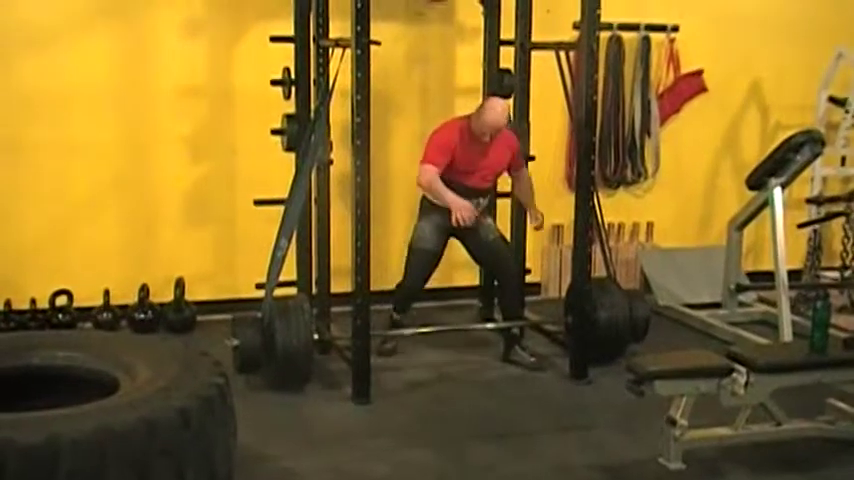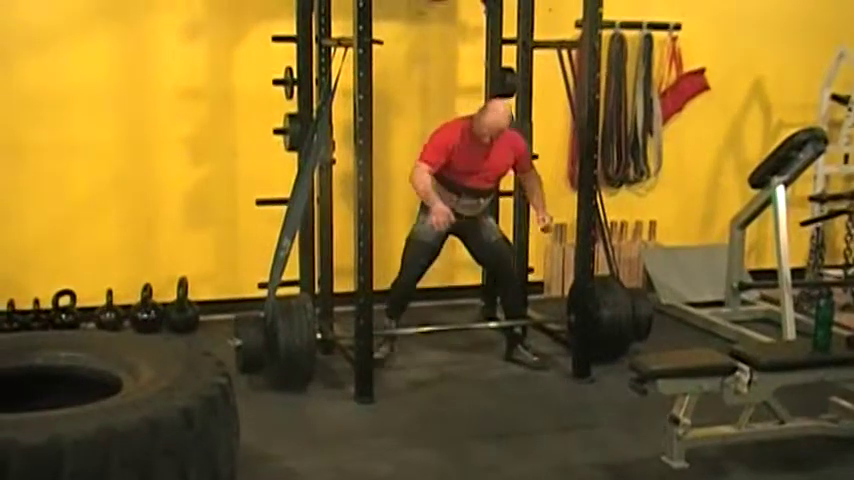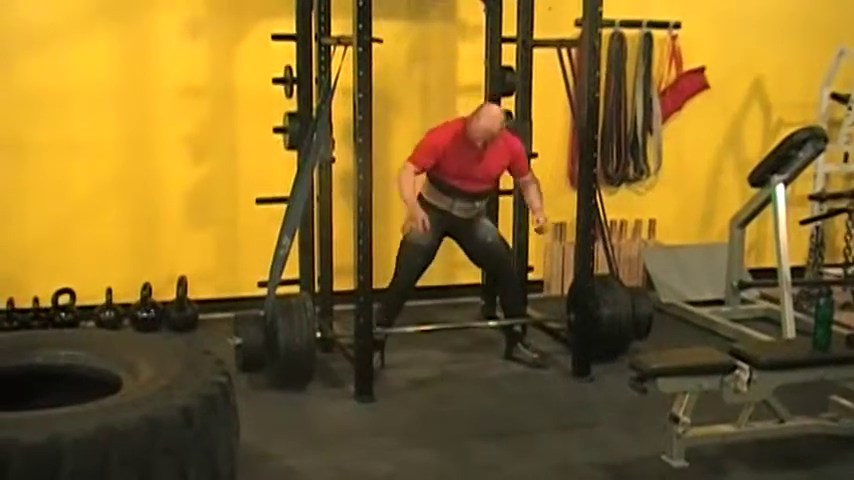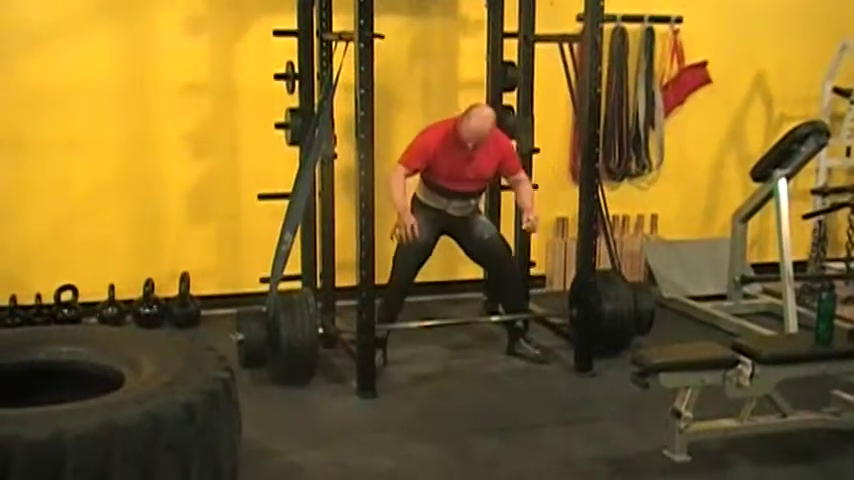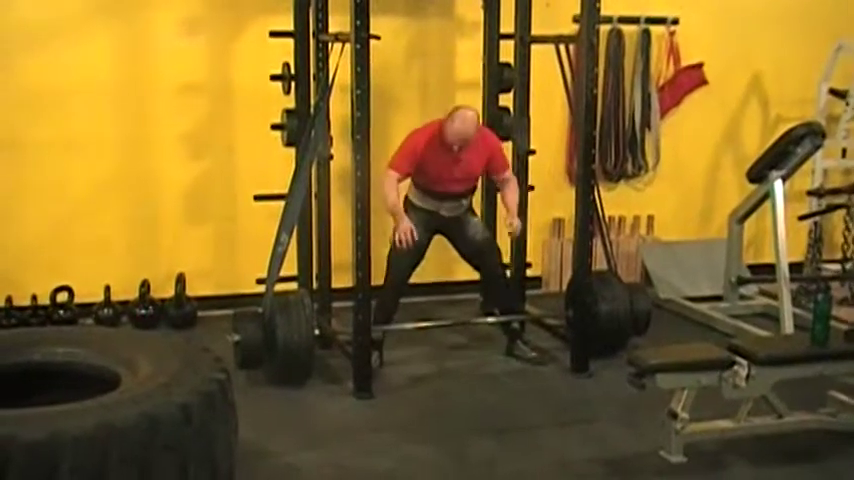
dt=0.1s
person 1, frame 1
left shoulder: (509, 141)
right shoulder: (449, 133)
left elbow: (519, 174)
right elbow: (425, 175)
left wrist: (531, 207)
right wrist: (453, 201)
left hip: (476, 214)
right hip: (439, 210)
left knee: (510, 271)
right knee: (415, 275)
left ankle: (514, 343)
right ankle: (393, 326)
person 1, frame 2
left shoulder: (515, 142)
right shoulder: (450, 133)
left elbow: (529, 176)
right elbow: (419, 173)
left wrist: (540, 209)
right wrist: (435, 204)
left hip: (477, 214)
right hip: (440, 210)
left knee: (510, 271)
right knee: (410, 270)
left ankle: (516, 342)
right ankle: (386, 334)
person 1, frame 3
left shoulder: (510, 145)
right shoulder: (442, 136)
left elbow: (528, 179)
right elbow: (408, 171)
left wrist: (537, 210)
right wrist: (413, 209)
left hip: (473, 216)
right hip: (433, 211)
left knee: (507, 270)
right knee: (405, 274)
left ankle: (516, 341)
right ankle: (377, 343)
person 1, frame 4
left shoulder: (501, 144)
right shoulder: (434, 136)
left elbow: (519, 179)
right elbow: (398, 174)
left wrist: (528, 210)
right wrist: (403, 213)
left hip: (469, 213)
right hip: (429, 210)
left knee: (506, 267)
right knee: (403, 272)
left ankle: (518, 336)
right ankle: (378, 341)
person 1, frame 5
left shoulder: (488, 142)
right shoulder: (421, 139)
left elbow: (506, 179)
right elbow: (389, 179)
left wrist: (512, 213)
right wrist: (400, 218)
left hip: (461, 212)
right hip: (421, 211)
left knee: (494, 267)
right knee: (397, 272)
left ankle: (515, 337)
right ankle: (375, 343)
